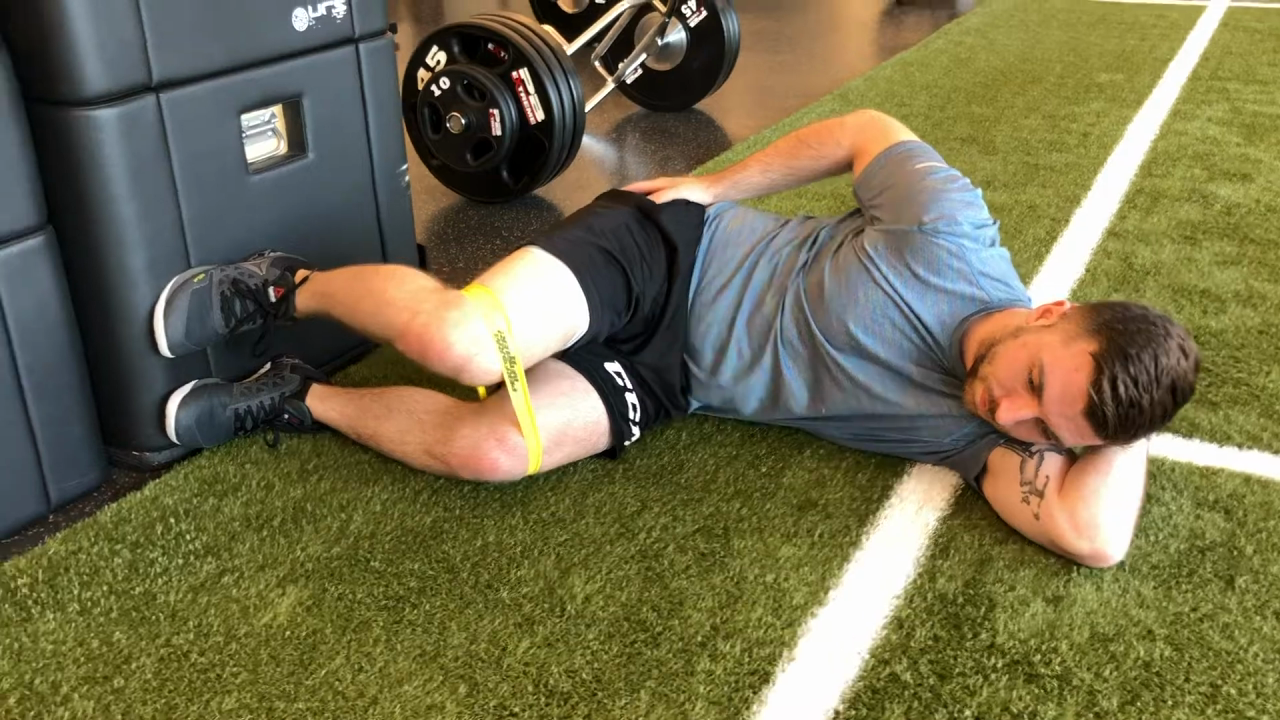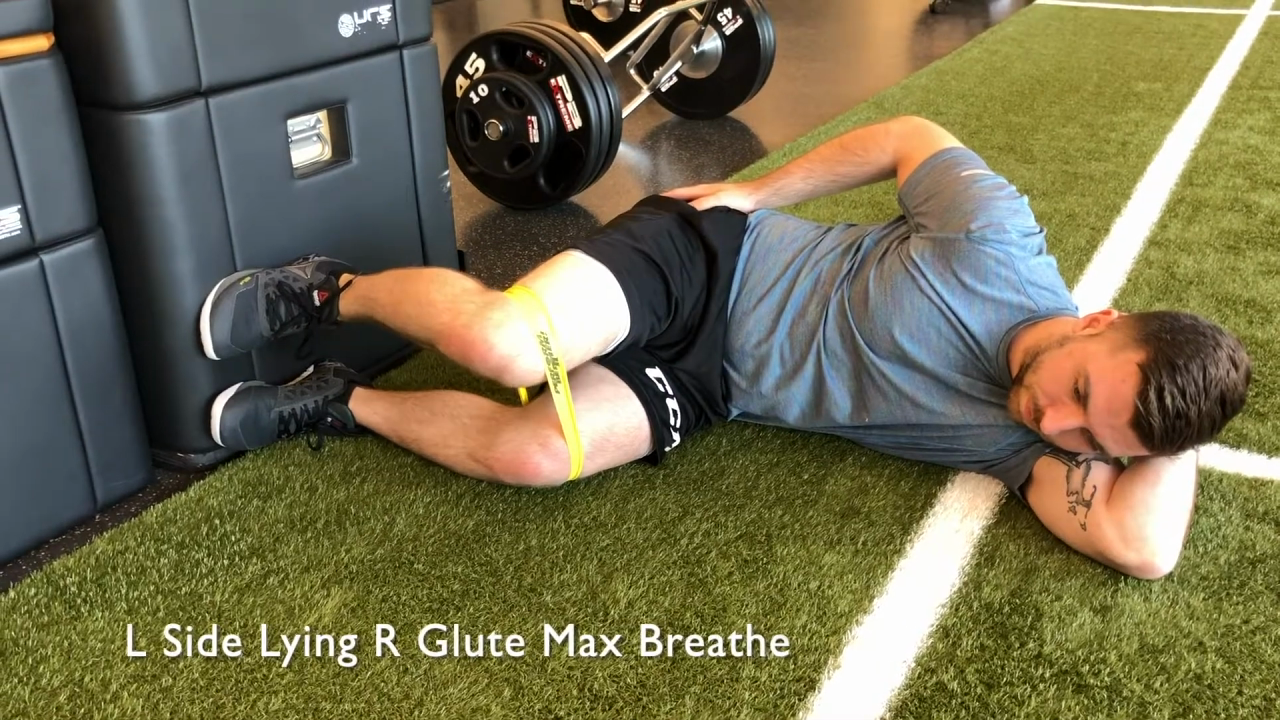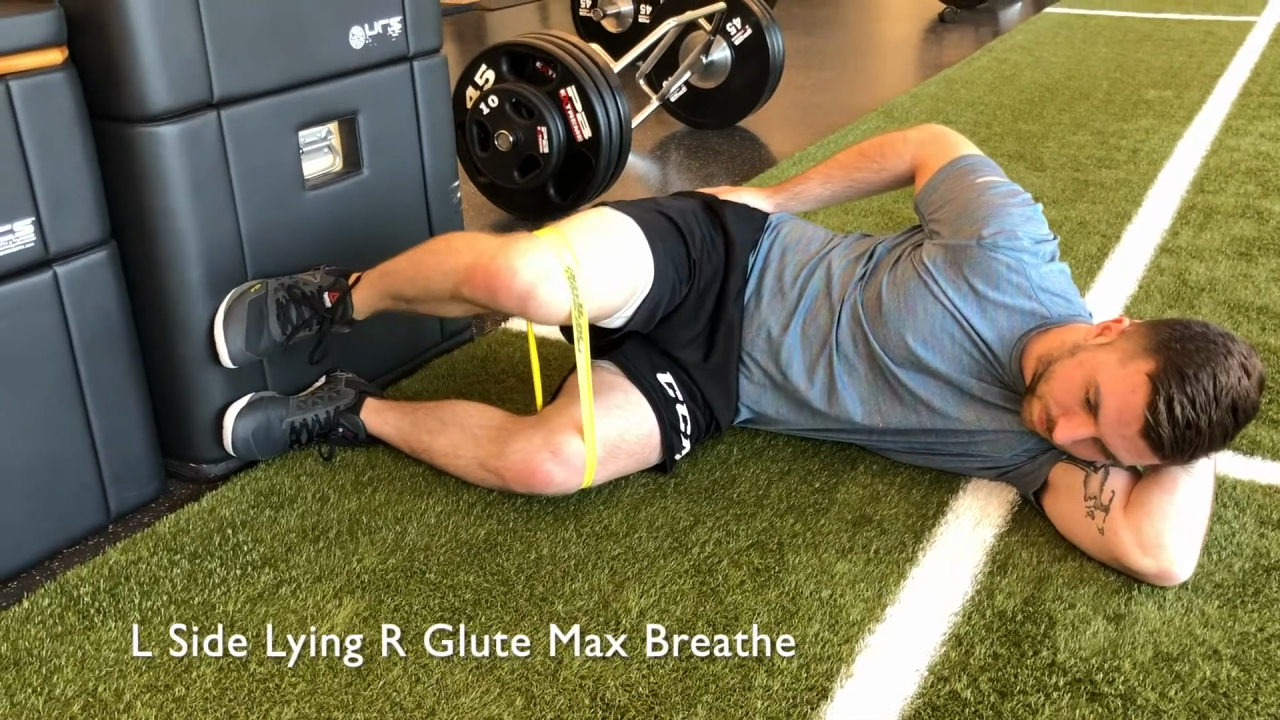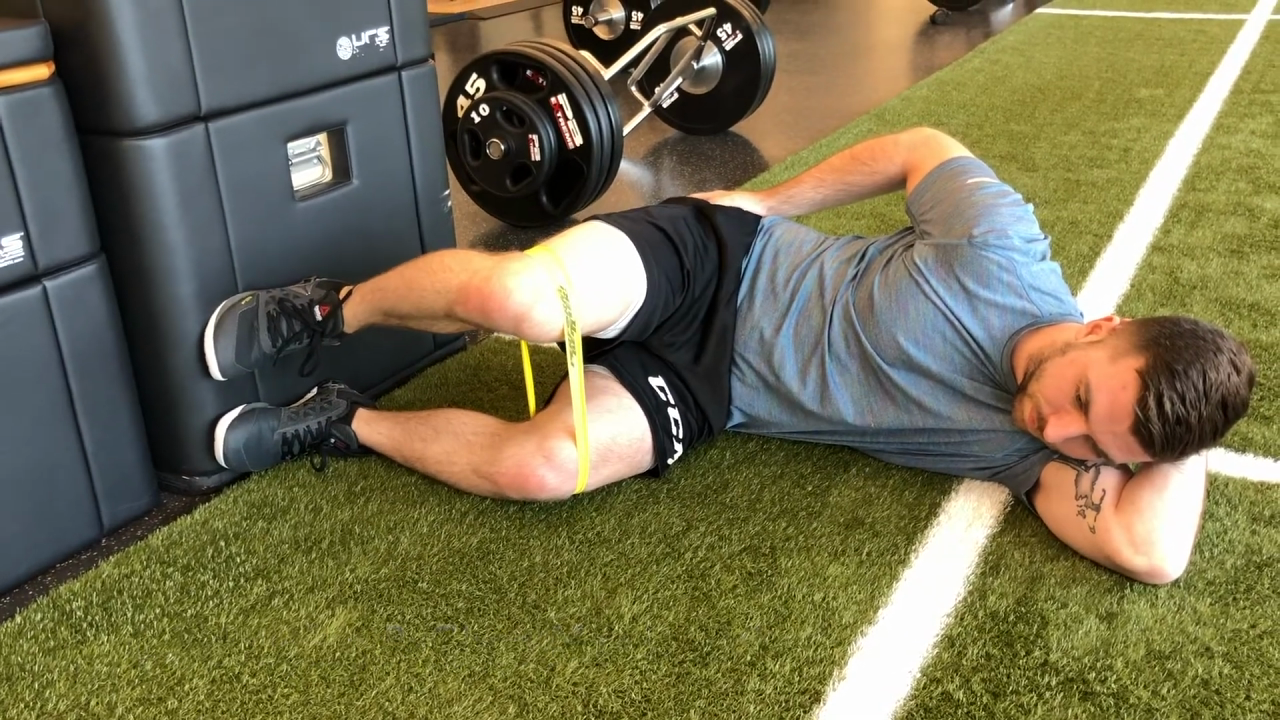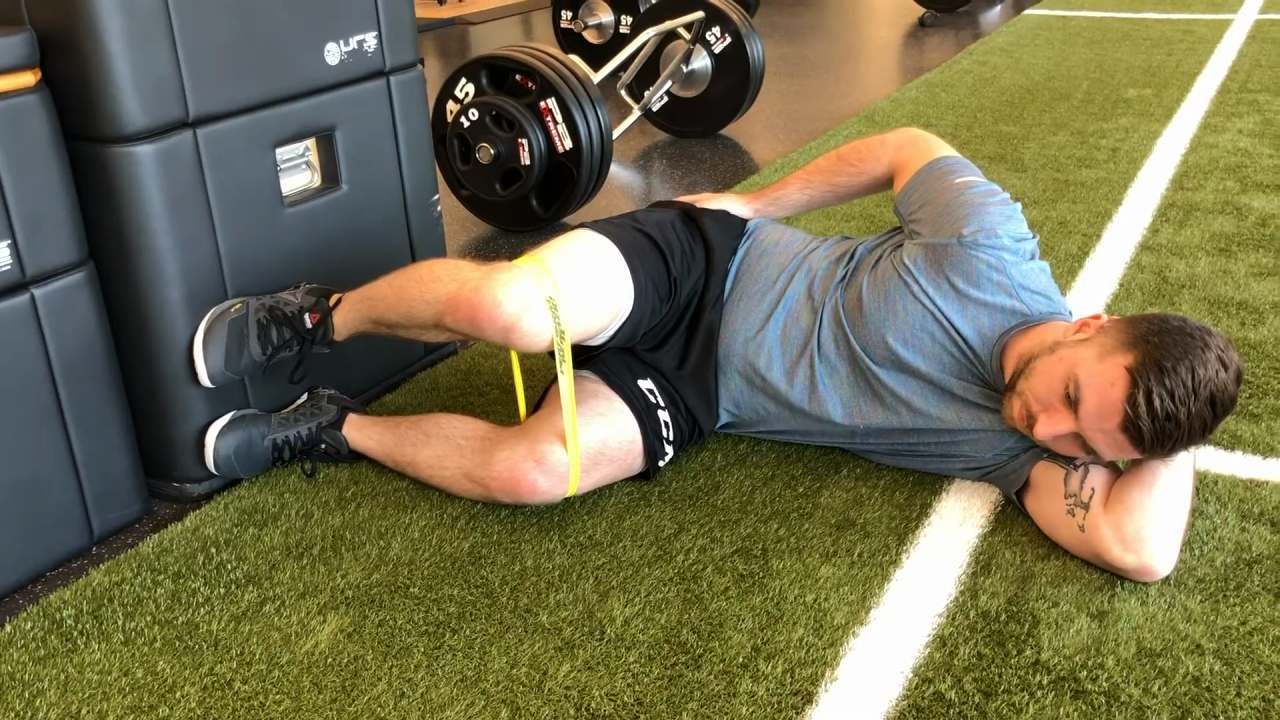
dt=1s
person 1, frame 1
left shoulder: (987, 435)
right shoulder: (954, 229)
left elbow: (1093, 536)
right elbow: (866, 130)
left wrist: (1121, 423)
right wrist: (719, 189)
left hip: (671, 380)
right hip: (672, 254)
left knee: (491, 452)
right knee: (459, 339)
left ankle: (302, 401)
right ankle: (289, 291)
person 1, frame 2
left shoulder: (1031, 444)
right shoulder: (996, 235)
left elbow: (1141, 545)
right elbow: (908, 134)
left wrist: (1171, 430)
right wrist: (761, 191)
left hip: (712, 385)
right hip: (711, 258)
left knee: (536, 452)
right knee: (502, 343)
left ankle: (341, 402)
right ankle: (335, 293)
person 1, frame 3
left shoulder: (1046, 452)
right shoulder: (1009, 245)
left elbow: (1160, 554)
right elbow: (928, 142)
left wrist: (1192, 434)
right wrist: (777, 198)
left hip: (721, 383)
right hip: (722, 261)
left knee: (546, 461)
right knee: (525, 274)
left ankle: (352, 412)
right ankle: (343, 297)
person 1, frame 4
left shoulder: (1037, 452)
right shoulder: (1003, 245)
left elbow: (1150, 551)
right elbow: (920, 146)
left wrist: (1184, 439)
right wrist: (769, 203)
left hip: (712, 391)
right hip: (716, 263)
left knee: (541, 467)
right knee: (516, 294)
left ankle: (345, 424)
right ankle: (333, 310)
person 1, frame 5
left shoulder: (1026, 451)
right shoulder: (991, 244)
left elbow: (1139, 549)
right elbow: (906, 147)
left wrist: (1170, 437)
right wrist: (757, 207)
left hip: (698, 396)
right hip: (703, 267)
left knee: (533, 472)
right knee: (505, 306)
left ankle: (332, 431)
right ankle: (322, 318)
